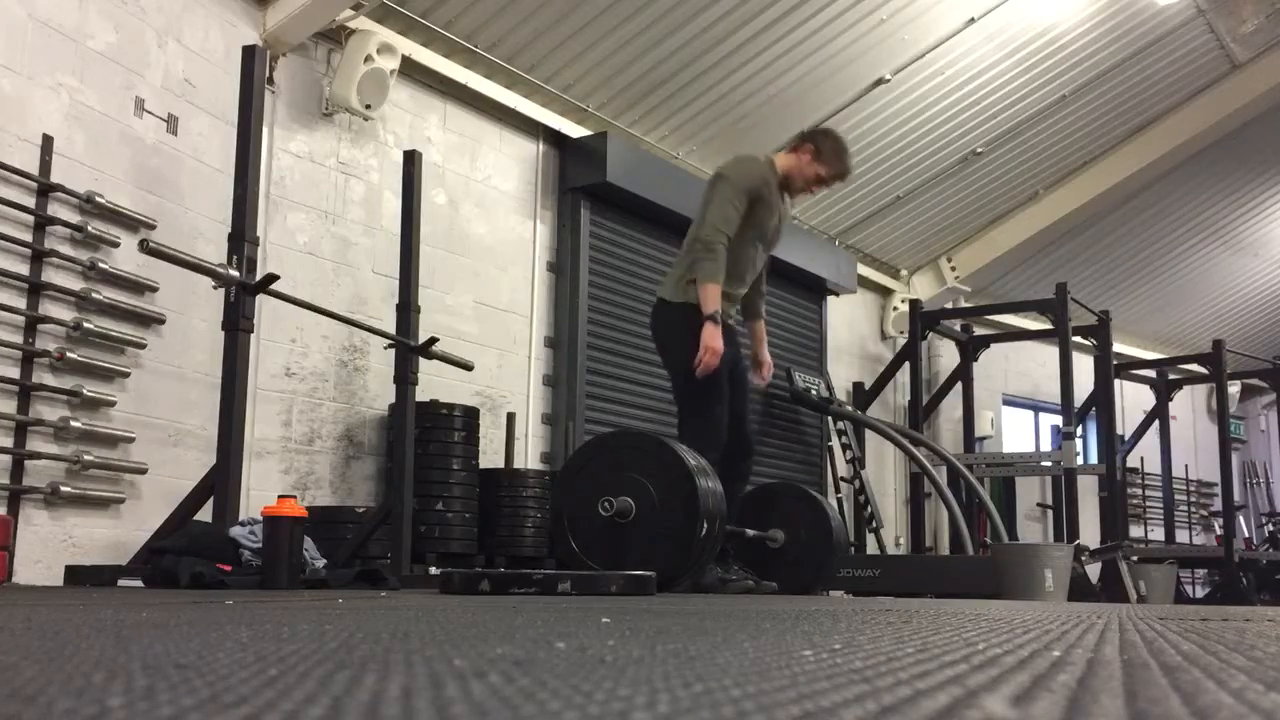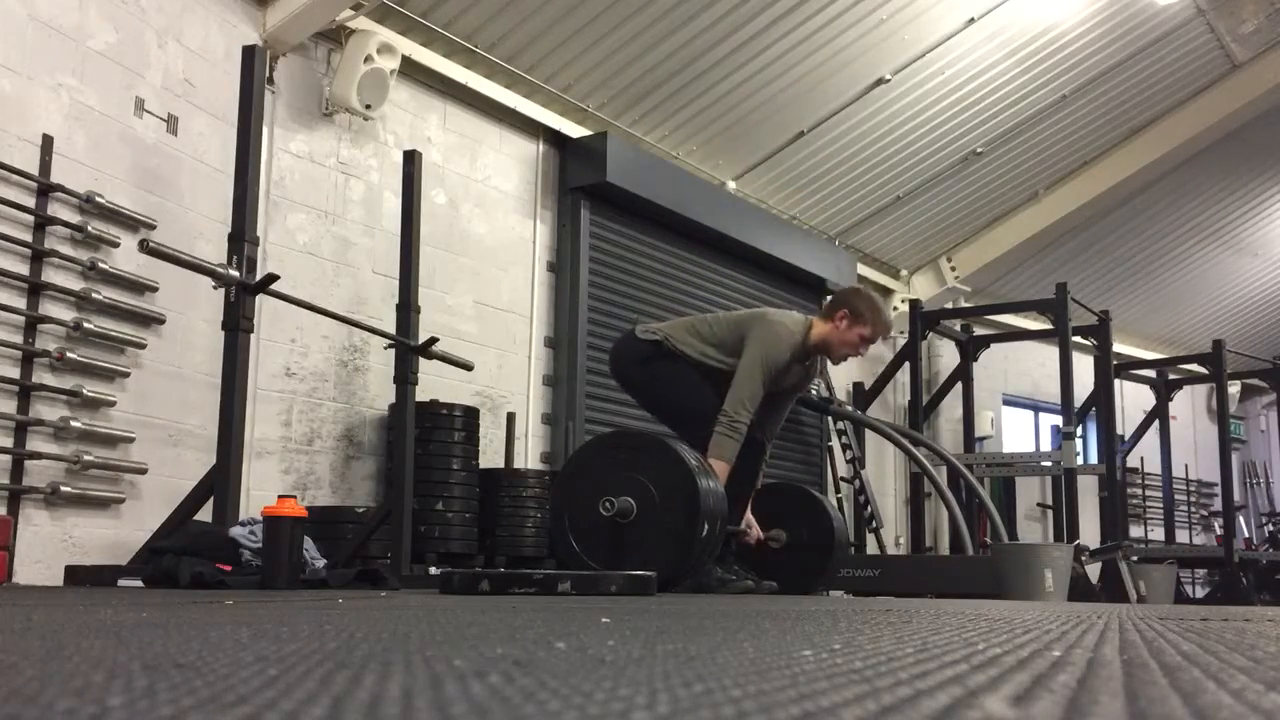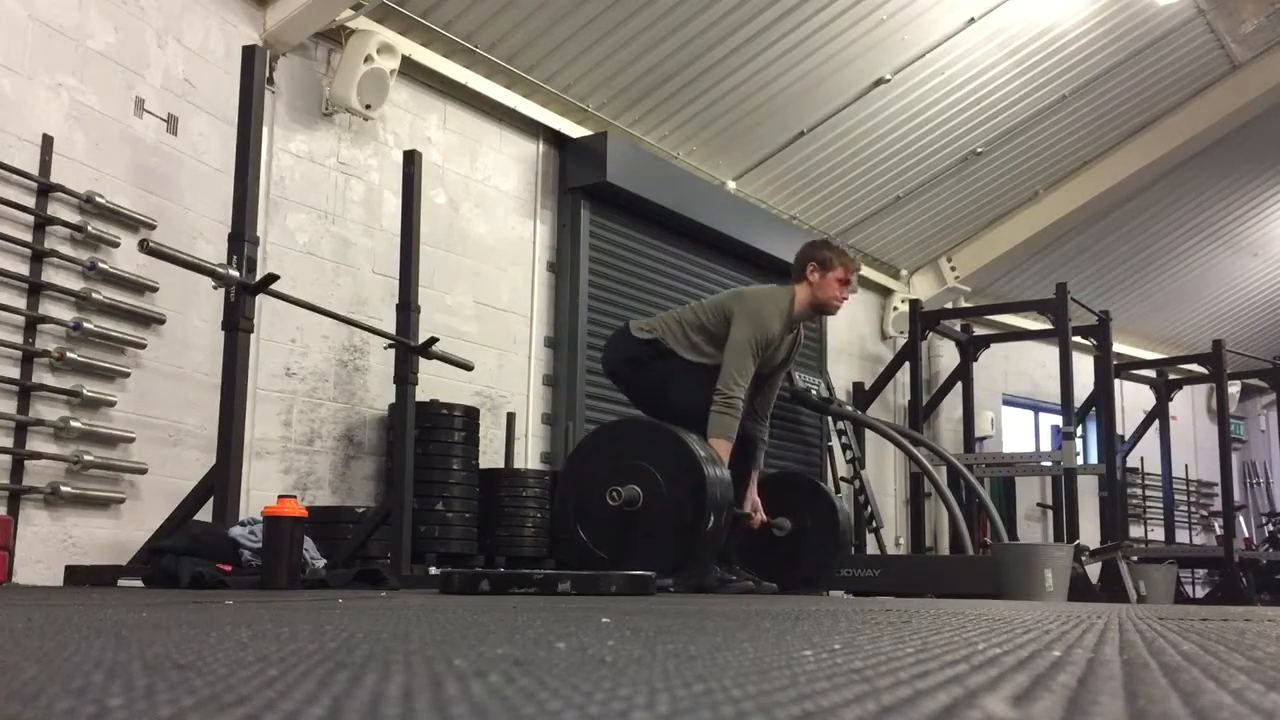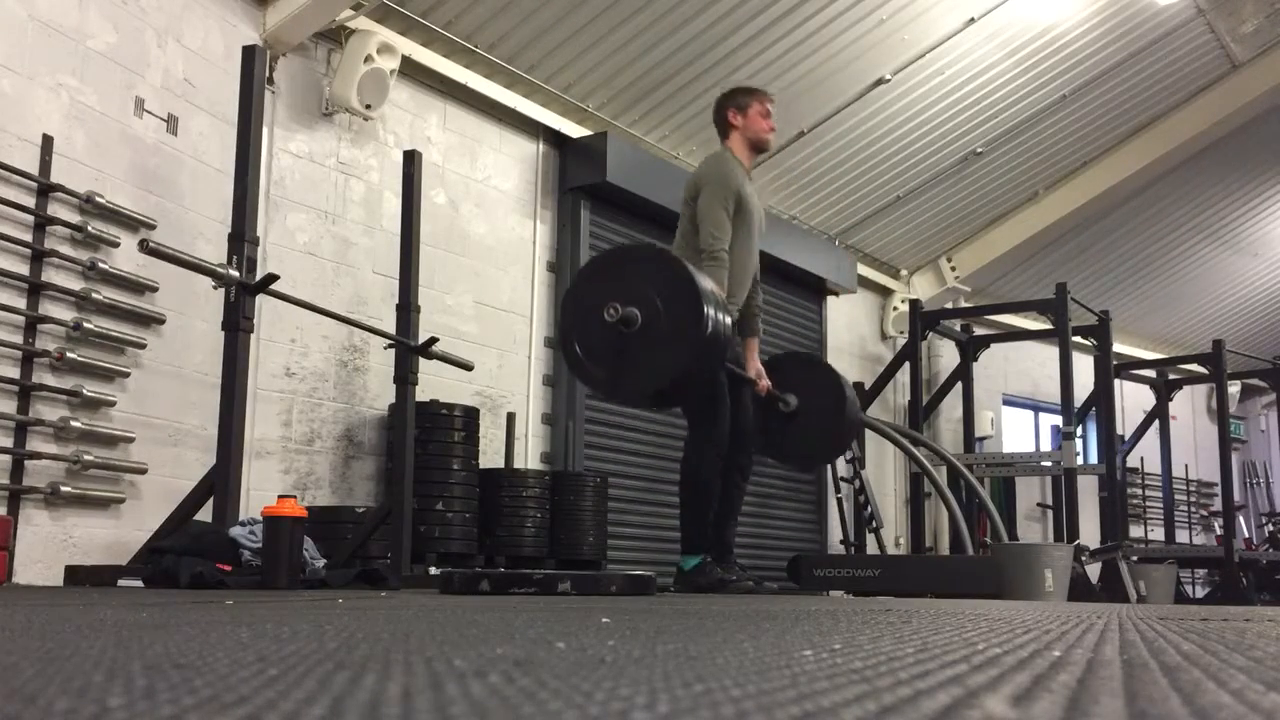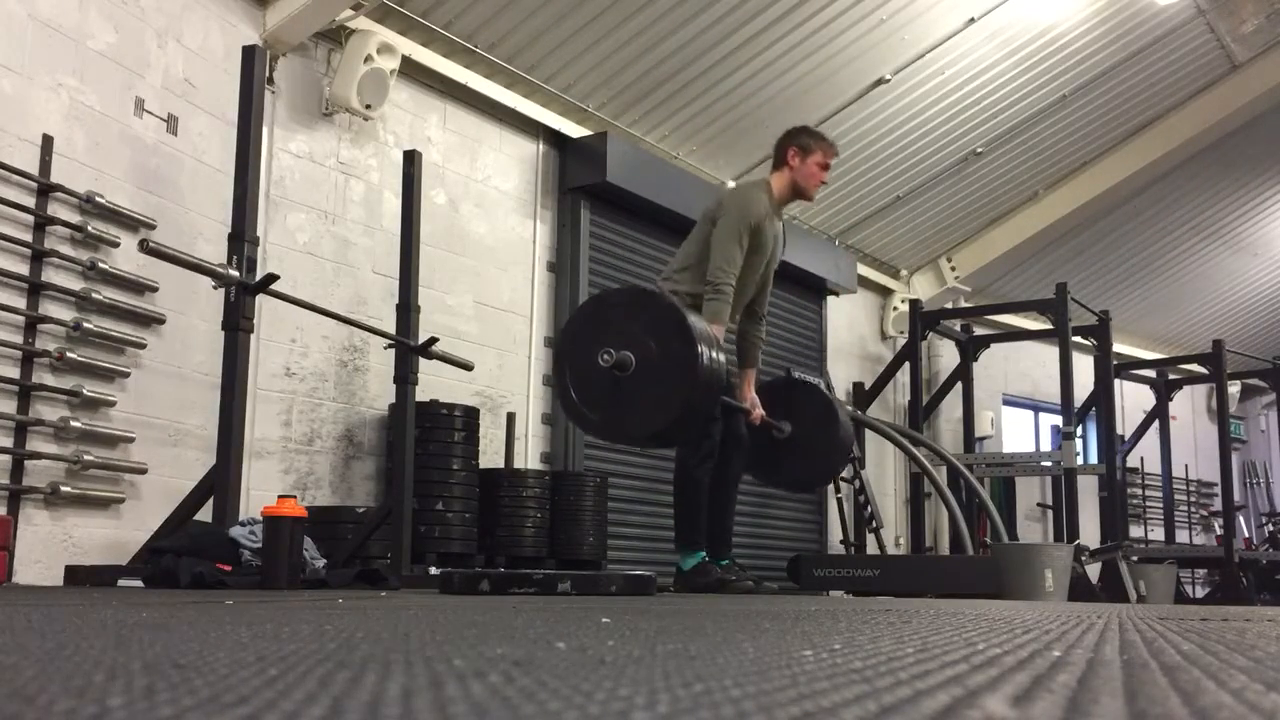
dt=1s
person 1, frame 1
left shoulder: (779, 203)
right shoulder: (747, 173)
right elbow: (711, 247)
left wrist: (760, 344)
right wrist: (710, 321)
left hip: (718, 325)
right hip: (687, 315)
left knee: (738, 444)
right knee: (703, 439)
left ankle: (717, 554)
person 1, frame 2
left shoulder: (807, 365)
right shoulder: (778, 335)
left elbow: (761, 435)
right elbow: (733, 419)
left wrist: (741, 507)
left hip: (678, 363)
right hip: (644, 353)
left knee: (748, 443)
right knee: (714, 435)
left ankle: (718, 559)
person 1, frame 3
left shoulder: (793, 336)
right shoulder: (762, 308)
left elbow: (758, 416)
right elbow: (728, 397)
left wrist: (749, 490)
left hip: (673, 363)
right hip: (638, 352)
left knee: (741, 441)
right knee: (712, 436)
left ankle: (719, 559)
right ankle: (695, 564)
person 1, frame 4
left shoulder: (747, 188)
right shoulder: (720, 171)
left elbow: (749, 281)
right elbow: (713, 255)
left wrist: (752, 357)
left knee: (739, 440)
right knee: (711, 433)
left ankle: (720, 558)
right ankle: (694, 562)
person 1, frame 5
left shoulder: (776, 227)
right shoulder: (746, 202)
left elbow: (754, 315)
right elbow: (719, 286)
left wrist: (747, 388)
left knee: (733, 440)
right knee: (704, 431)
left ankle: (719, 559)
right ankle: (693, 562)
